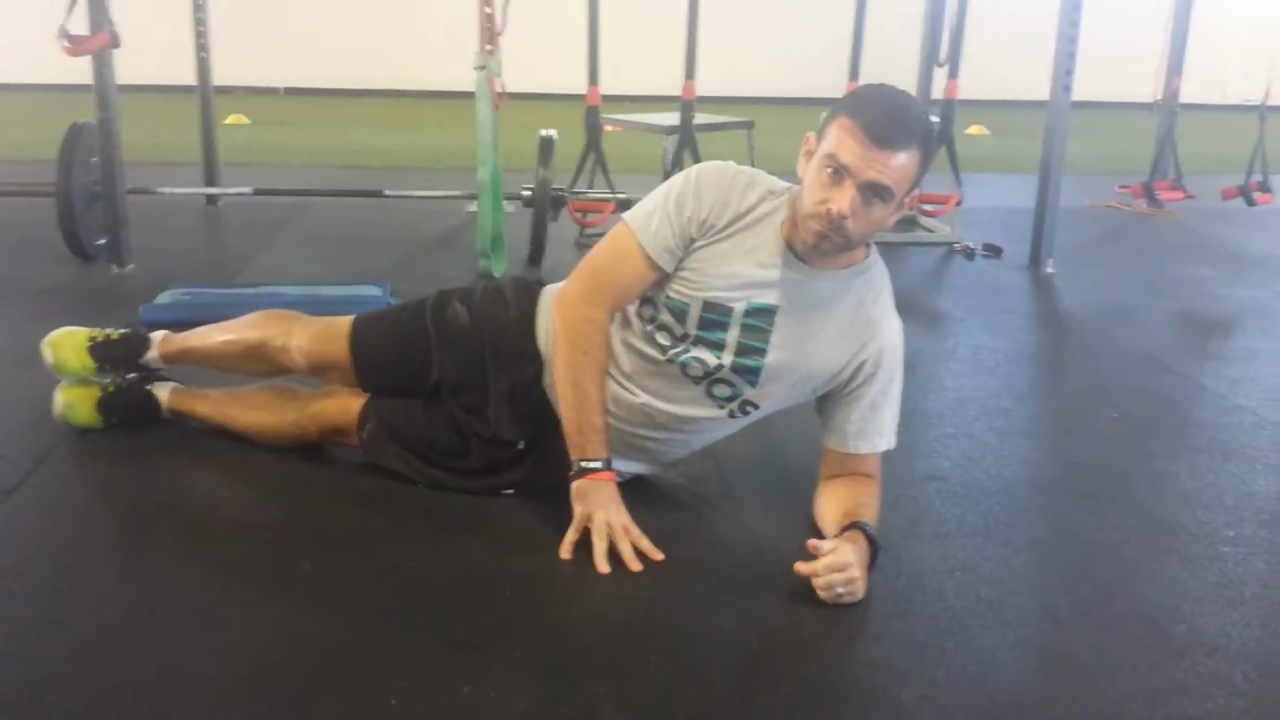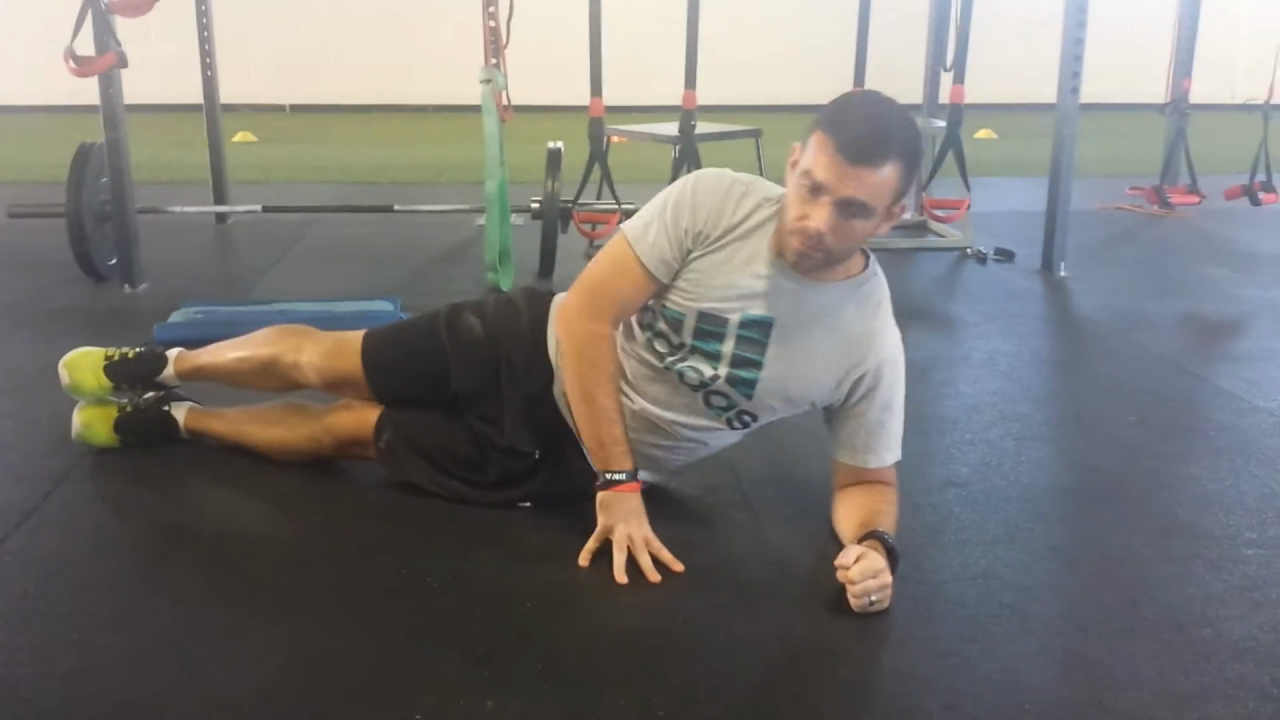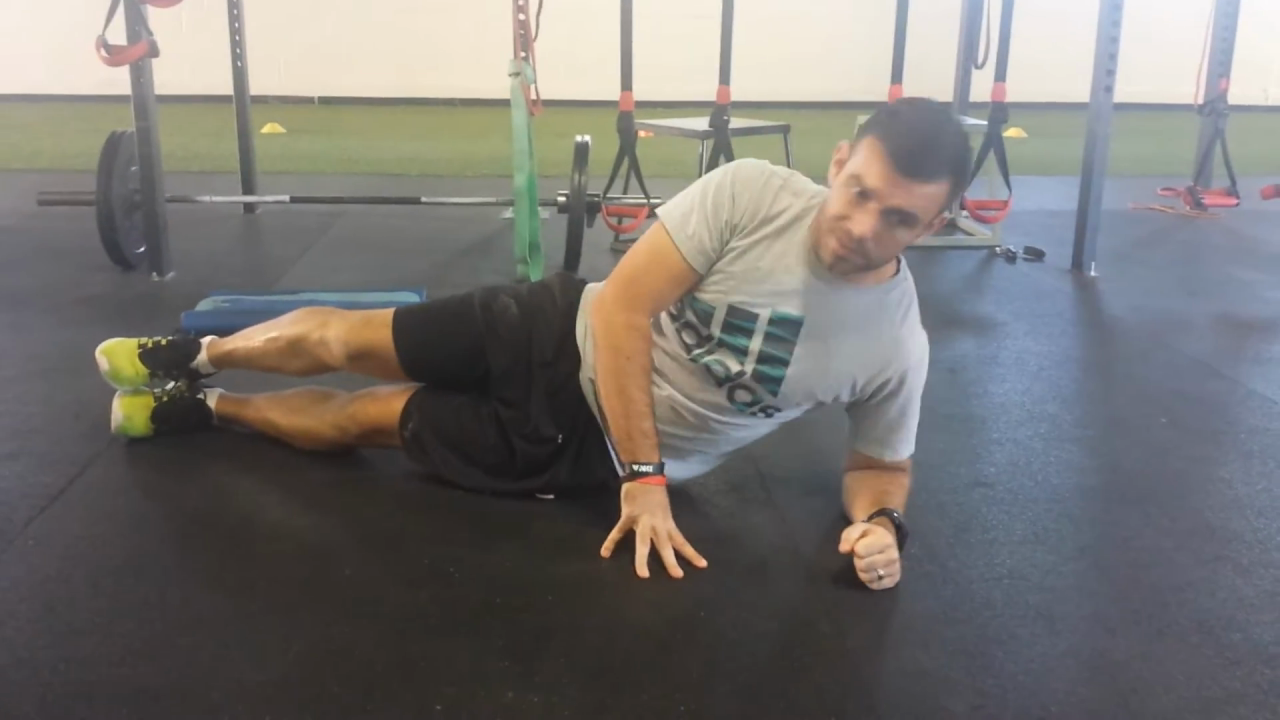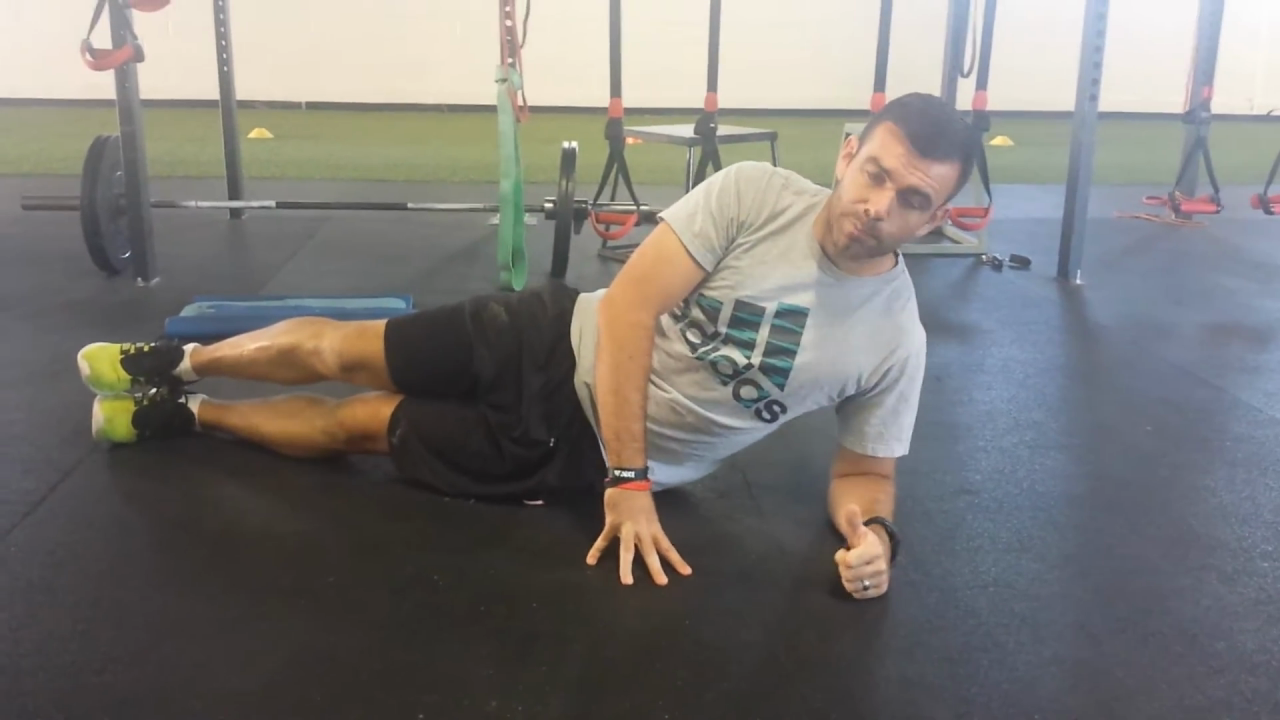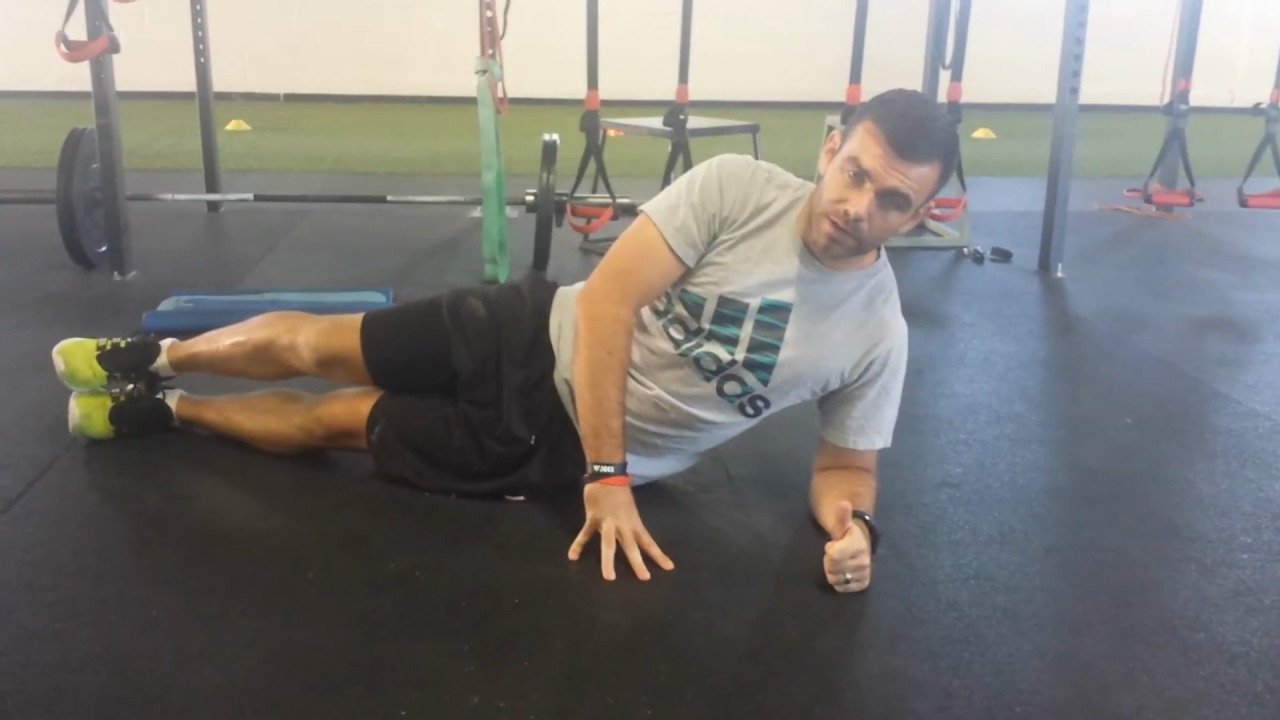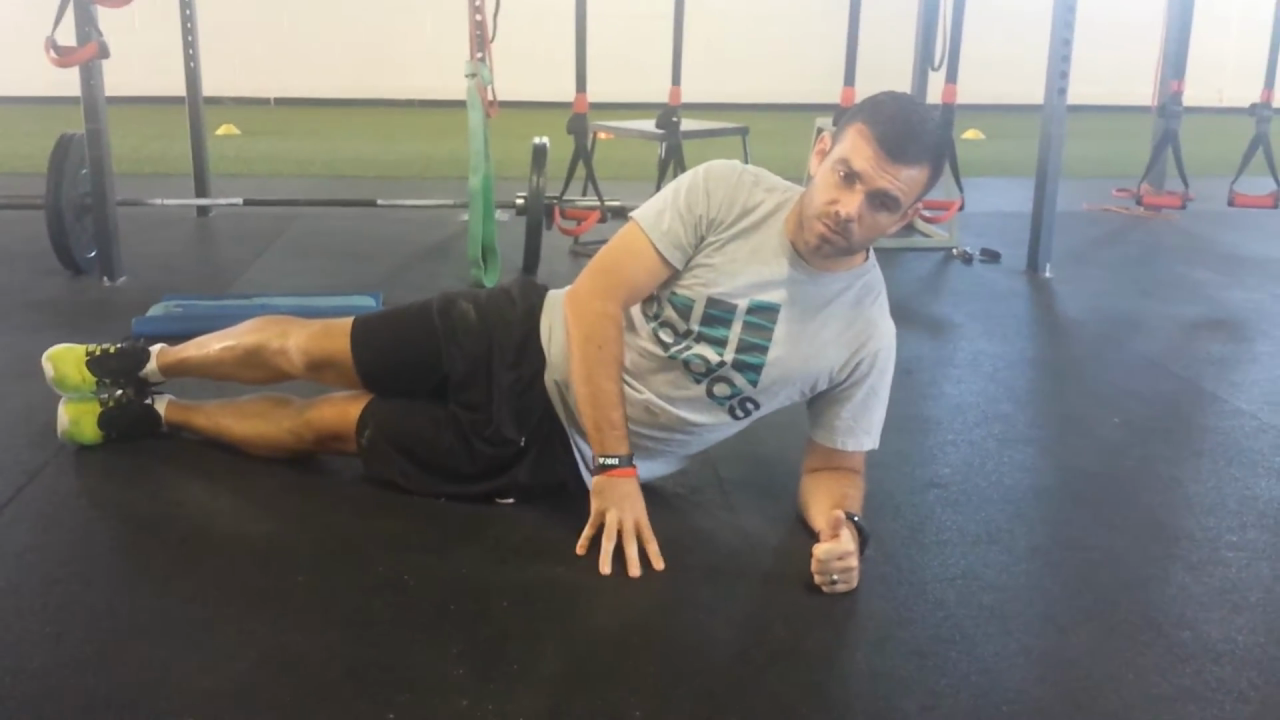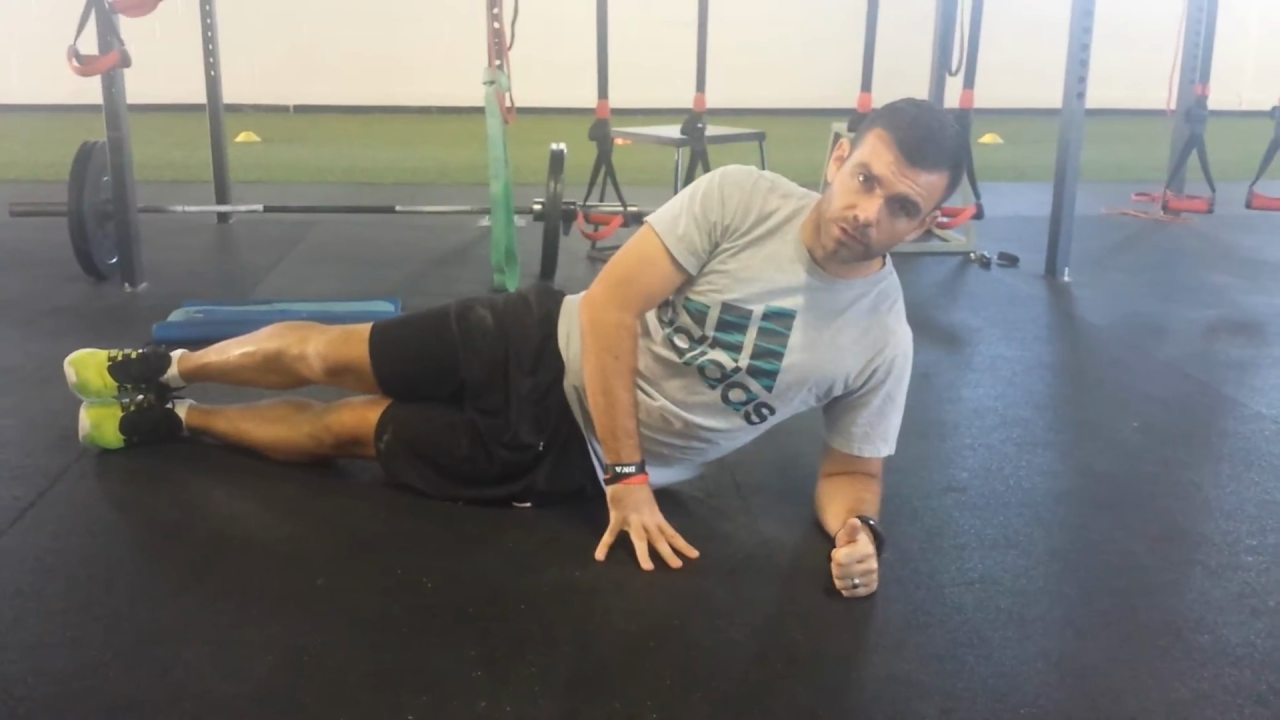
dt=0.7s
person 1, frame 1
left shoulder: (872, 336)
right shoulder: (719, 192)
left elbow: (852, 471)
right elbow: (583, 303)
left wrist: (853, 540)
right wrist: (593, 474)
left hip: (536, 442)
right hip: (526, 334)
left knee: (334, 416)
right knee: (307, 347)
left ankle: (158, 401)
right ankle: (148, 348)
person 1, frame 2
left shoulder: (870, 348)
right shoulder: (716, 199)
left elbow: (867, 479)
right elbow: (587, 318)
left wrist: (876, 547)
right wrist: (621, 485)
left hip: (554, 448)
right hip: (536, 344)
left knee: (344, 428)
right knee: (322, 362)
left ankle: (174, 420)
right ankle: (160, 367)
person 1, frame 3
left shoulder: (899, 348)
right shoulder: (751, 192)
left elbow: (879, 464)
right elbow: (625, 307)
left wrist: (879, 523)
right wrist: (649, 478)
left hip: (581, 442)
right hip: (567, 330)
left knee: (370, 416)
right knee: (346, 339)
left ankle: (201, 408)
right ankle: (196, 354)
person 1, frame 4
left shoulder: (895, 342)
right shoulder: (754, 193)
left elbow: (864, 469)
right elbow: (628, 308)
left wrist: (872, 532)
right wrist: (631, 479)
left hip: (571, 451)
right hip: (557, 341)
left knee: (360, 423)
right knee: (338, 350)
left ankle: (187, 415)
right ankle: (178, 366)
person 1, frame 5
left shoulder: (878, 334)
right shoulder: (736, 187)
left elbow: (846, 463)
right elbow: (608, 300)
left wrist: (853, 527)
right wrist: (611, 476)
left hip: (550, 444)
right hip: (534, 335)
left knee: (337, 419)
right knee: (314, 347)
left ankle: (164, 411)
right ankle: (158, 359)
person 1, frame 6
left shoulder: (866, 338)
right shoulder: (726, 190)
left elbow: (834, 464)
right elbow: (595, 298)
left wrist: (841, 528)
right wrist: (621, 468)
left hip: (547, 450)
right hip: (527, 339)
left knee: (328, 423)
right knee: (305, 349)
left ankle: (154, 415)
right ankle: (143, 364)
person 1, frame 7
left shoulder: (882, 342)
right shoulder: (741, 197)
left elbow: (850, 470)
right elbow: (609, 306)
left wrist: (858, 531)
right wrist: (631, 478)
left hip: (558, 454)
right hip: (543, 344)
left knee: (346, 427)
right knee: (324, 355)
left ankle: (175, 420)
right ankle: (165, 370)
